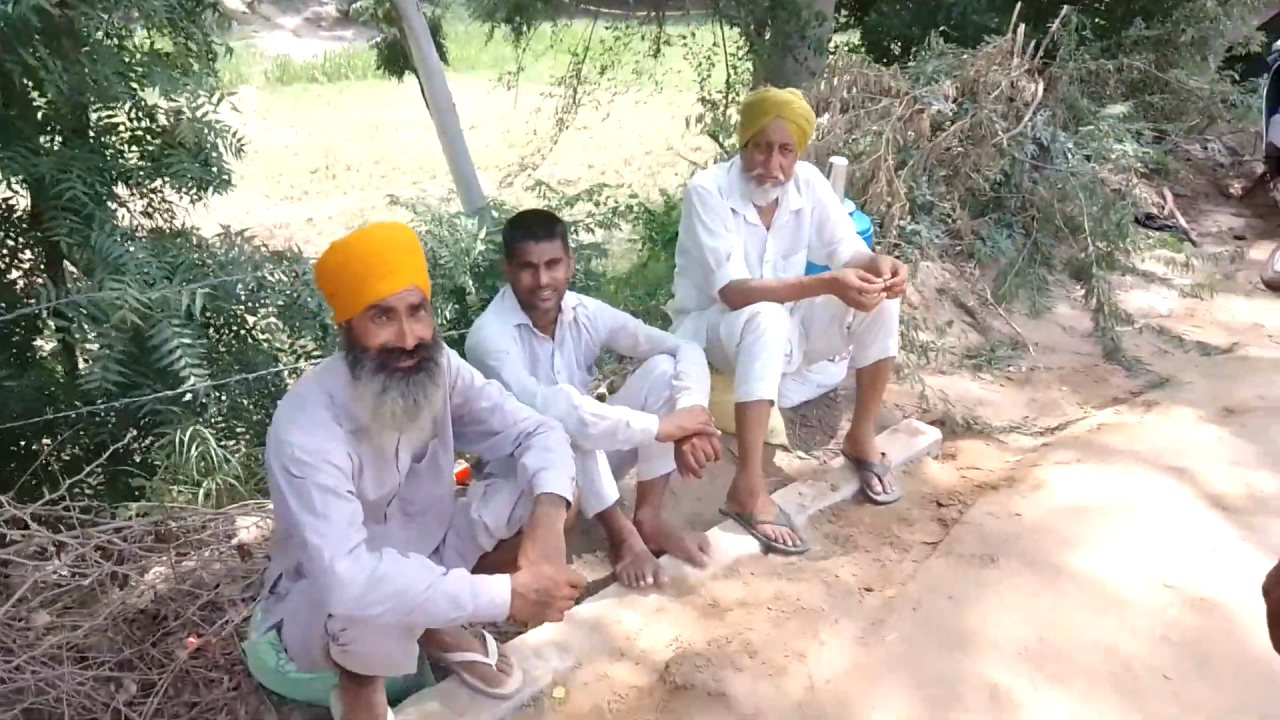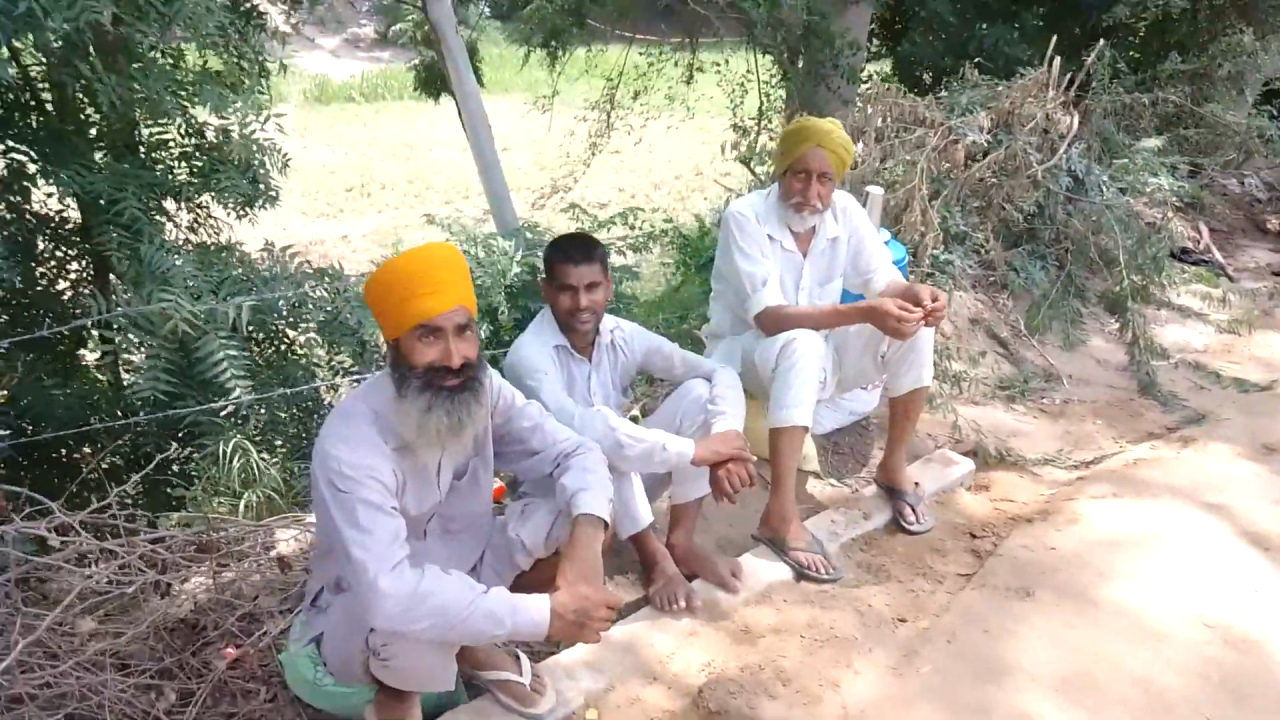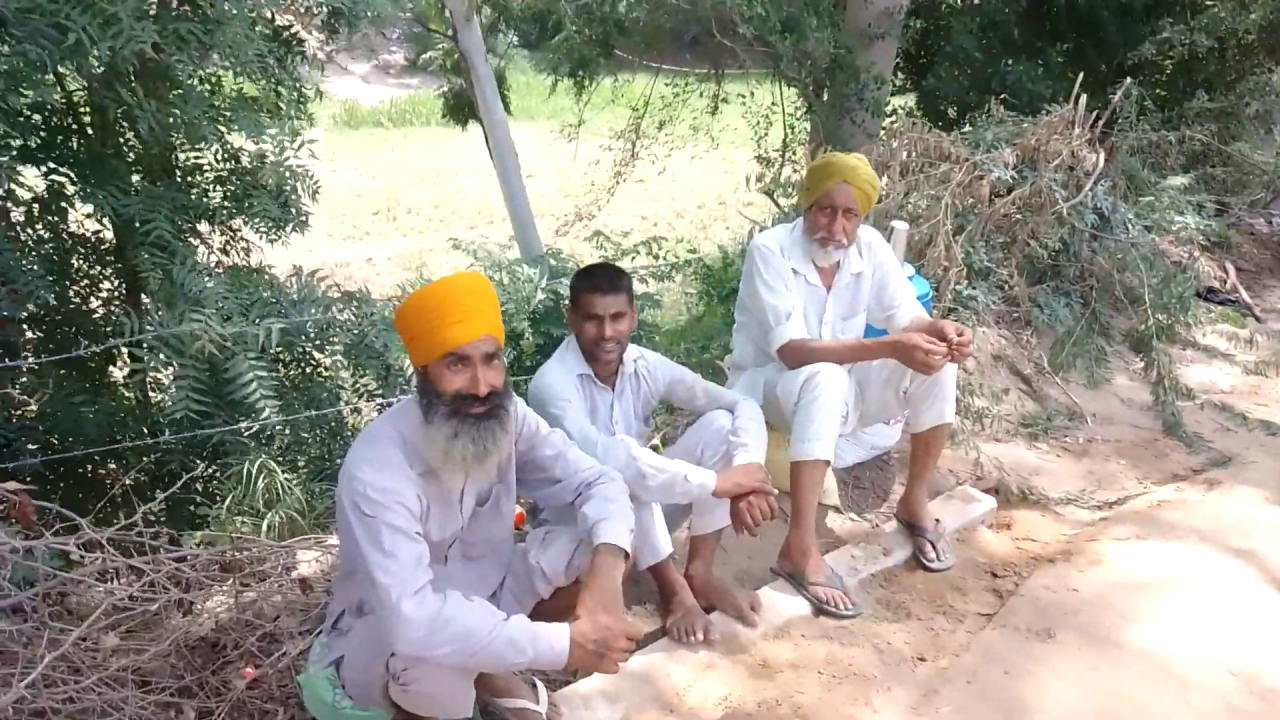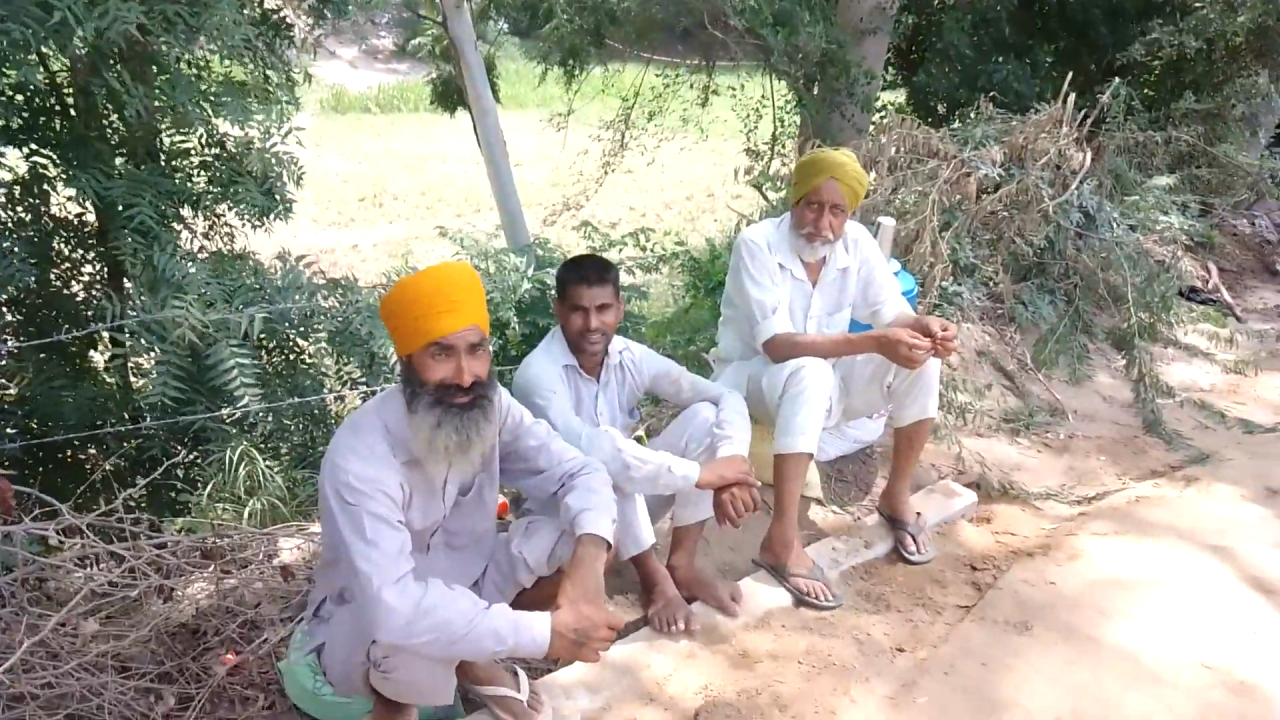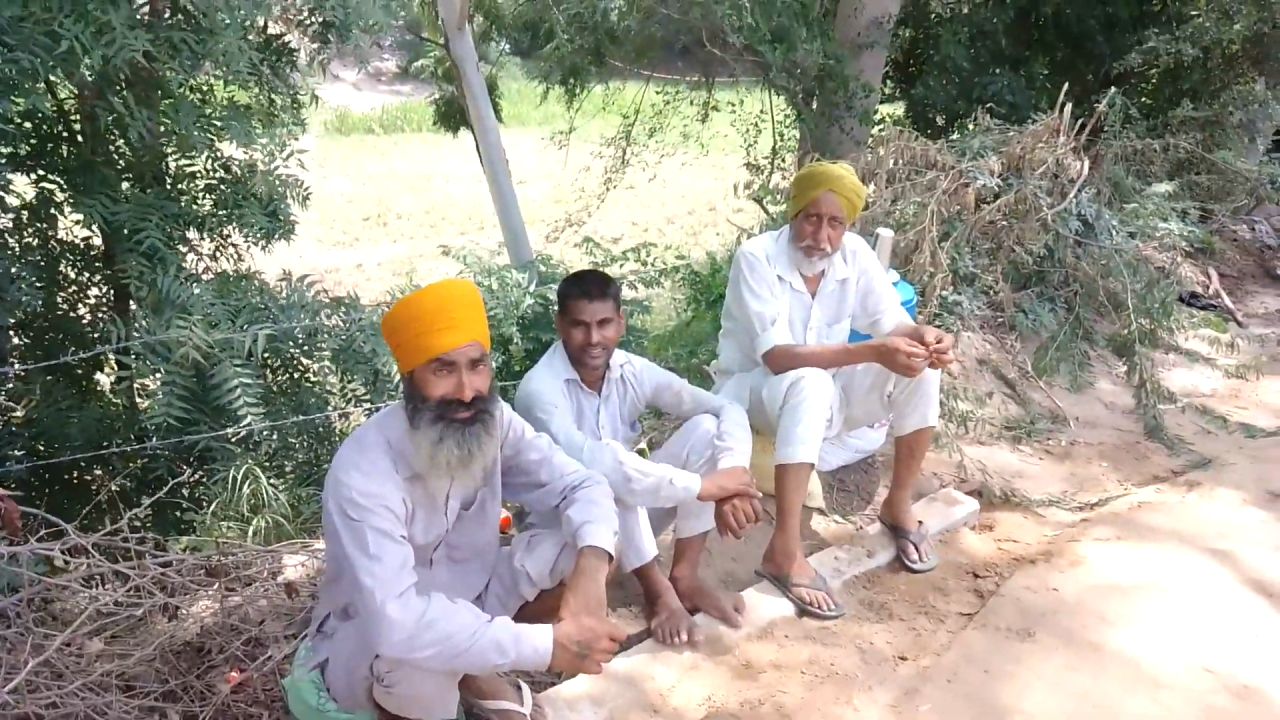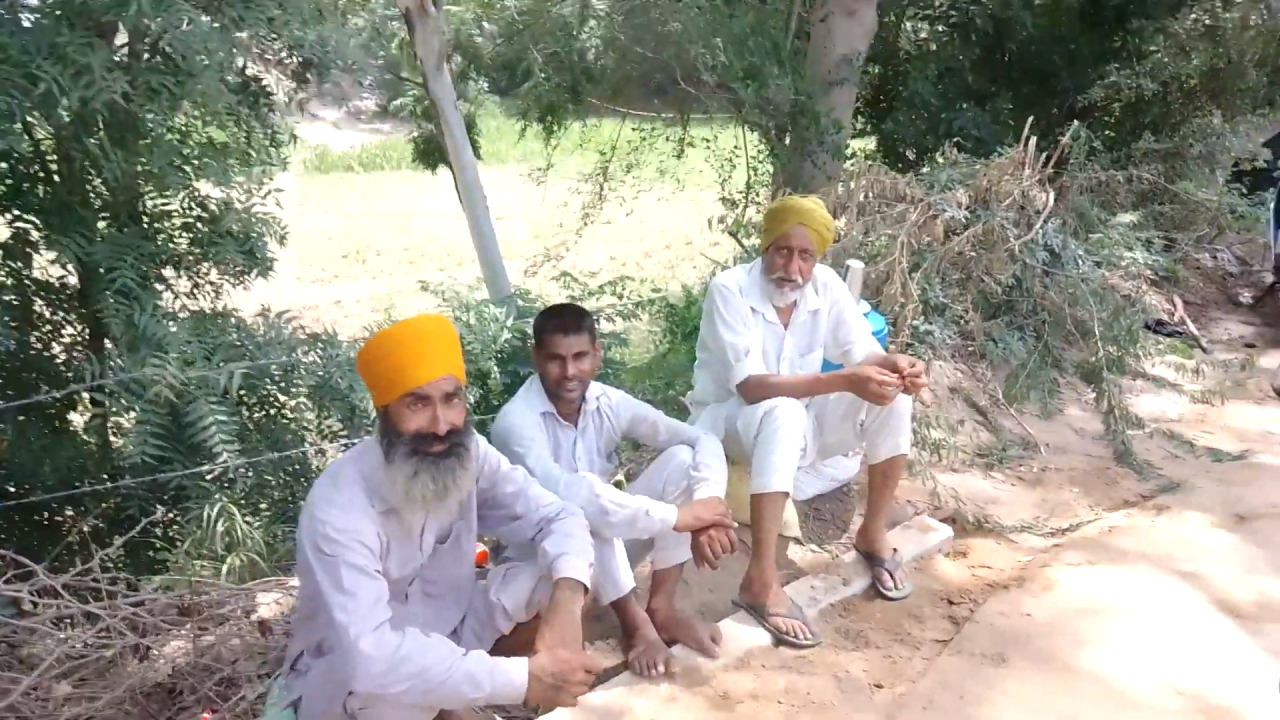
dt=0.2s
person 1, frame 1
left shoulder: (808, 182)
right shoulder: (707, 190)
left elbow: (848, 253)
right elbow: (733, 291)
left wrist: (877, 264)
right wrist: (827, 284)
left hip: (782, 325)
right hip: (710, 326)
left knee: (879, 296)
right knee: (766, 319)
left ankle: (861, 437)
right ankle: (747, 488)
person 1, frame 2
left shoulder: (845, 211)
right shoulder: (745, 216)
left elbow: (882, 282)
right elbow: (769, 317)
left wrist: (913, 293)
right wrist: (864, 313)
left hip: (816, 352)
right hip: (745, 351)
left knee: (914, 326)
right knee: (801, 345)
left ankle: (894, 466)
right ankle: (780, 515)
person 1, frame 3
left shoulder: (870, 245)
right shoulder: (770, 249)
left elbow: (907, 318)
right elbow: (793, 350)
left wrist: (939, 330)
right wrist: (889, 347)
left hip: (837, 387)
right hip: (766, 384)
left knee: (937, 363)
right knee: (825, 379)
left ankle: (915, 502)
right ankle: (799, 548)
person 1, frame 4
left shoulder: (857, 242)
right shoulder: (758, 243)
left elbow: (892, 314)
right elbow: (778, 344)
left wrist: (925, 326)
right wrist: (874, 342)
left hip: (821, 380)
right hip: (752, 376)
left knee: (922, 358)
right knee: (810, 373)
left ankle: (897, 496)
right ankle: (782, 540)
person 1, frame 5
left shoulder: (855, 253)
right shoulder: (757, 256)
left elbow: (892, 323)
right elbow: (777, 356)
left wrist: (922, 335)
right wrist: (872, 351)
left hip: (822, 390)
right hip: (752, 388)
left knee: (921, 367)
right knee: (810, 383)
left ankle: (899, 504)
right ankle: (784, 551)
person 1, frame 6
left shoulder: (826, 284)
right shoulder: (729, 289)
left elbow: (863, 352)
right elbow: (752, 386)
left wrist: (893, 363)
right wrist: (844, 380)
left hip: (797, 420)
right hip: (728, 419)
left knee: (893, 395)
right knee: (783, 414)
left ankle: (873, 532)
right ankle: (761, 580)
person 2, frame 1
left shoulder: (436, 367)
right shoulder: (307, 425)
left elbow: (538, 433)
right elbow: (348, 580)
left wrist: (548, 517)
right wrist: (506, 594)
left hip: (425, 555)
right hip: (323, 598)
left knee: (538, 490)
right knee: (372, 610)
left ankle: (437, 627)
person 2, frame 2
left shoulder: (479, 389)
right shoulder: (352, 442)
left elbow: (576, 454)
right elbow: (391, 596)
left wrist: (586, 538)
right wrist: (544, 615)
left hip: (463, 570)
right hip: (363, 613)
left knee: (578, 510)
right knee: (416, 626)
left ankle: (474, 644)
person 2, frame 3
left shoulder: (504, 416)
right shoulder: (378, 466)
left elbow: (598, 482)
right elbow: (411, 619)
left wrist: (606, 566)
right wrist: (564, 644)
left hip: (481, 599)
right hip: (381, 635)
left knee: (598, 541)
right knee: (429, 647)
left ankle: (490, 670)
person 2, frame 4
left shoulder: (488, 406)
right shoulder: (362, 455)
left elbow: (581, 473)
right elbow: (394, 608)
left wrist: (590, 558)
right wrist: (546, 633)
left hip: (466, 586)
right hip: (366, 625)
left knee: (582, 534)
right knee: (416, 637)
left ankle: (475, 660)
person 2, frame 5
left shoulder: (490, 421)
right shoulder: (364, 471)
left elbow: (583, 486)
right elbow: (397, 625)
left wrist: (590, 570)
right wrist: (548, 645)
left hip: (467, 605)
right hip: (368, 639)
left knee: (584, 547)
right knee: (414, 654)
left ankle: (475, 675)
person 2, frame 6
left shoulder: (467, 455)
right shoulder: (340, 506)
left elbow: (559, 519)
right elbow: (372, 658)
left wrist: (566, 602)
right wrist: (524, 678)
left hip: (445, 637)
right hip: (347, 675)
left knee: (560, 575)
person 3, frame 1
left shoulder: (586, 313)
right shoulder: (490, 336)
left elbow: (686, 350)
right elbow: (543, 409)
left wrist: (690, 416)
right wrist: (657, 426)
left hip: (592, 456)
left knee: (664, 369)
right knee: (567, 420)
left ankle: (648, 520)
right ankle: (621, 533)
person 3, frame 2
left shoulder: (622, 336)
right shoulder: (528, 356)
left elbow: (720, 374)
right elbow: (579, 429)
left wrist: (725, 440)
right wrist: (693, 450)
left hip: (625, 480)
left knee: (698, 392)
right knee: (601, 440)
left ankle: (681, 543)
right ankle: (653, 557)
person 3, frame 3
left shoulder: (645, 365)
right shoulder: (552, 384)
left elbow: (742, 406)
right elbow: (602, 457)
left wrist: (746, 473)
right wrist: (713, 481)
left hip: (645, 509)
left knee: (719, 424)
right knee: (622, 470)
left ankle: (699, 575)
right ankle: (672, 587)
person 3, frame 4
left shoulder: (632, 358)
right shoulder: (538, 374)
left elbow: (727, 399)
right elbow: (587, 448)
left wrist: (729, 467)
right wrist: (698, 474)
left hip: (629, 502)
left knee: (705, 417)
right knee: (606, 461)
left ankle: (681, 567)
right ankle: (654, 578)
person 3, frame 5
left shoulder: (633, 371)
right shoulder: (540, 388)
left elbow: (728, 410)
right elbow: (588, 462)
left wrist: (732, 476)
right wrist: (699, 485)
left hip: (632, 513)
left knee: (706, 428)
right knee: (608, 474)
left ankle: (685, 578)
right ankle: (657, 590)
person 3, frame 6
left shoulder: (610, 403)
right shoulder: (517, 422)
left elbow: (704, 441)
right elbow: (565, 495)
left wrist: (706, 508)
right wrist: (675, 516)
left hip: (608, 546)
left knee: (681, 458)
right knee: (585, 507)
left ankle: (662, 608)
right ankle: (634, 622)
